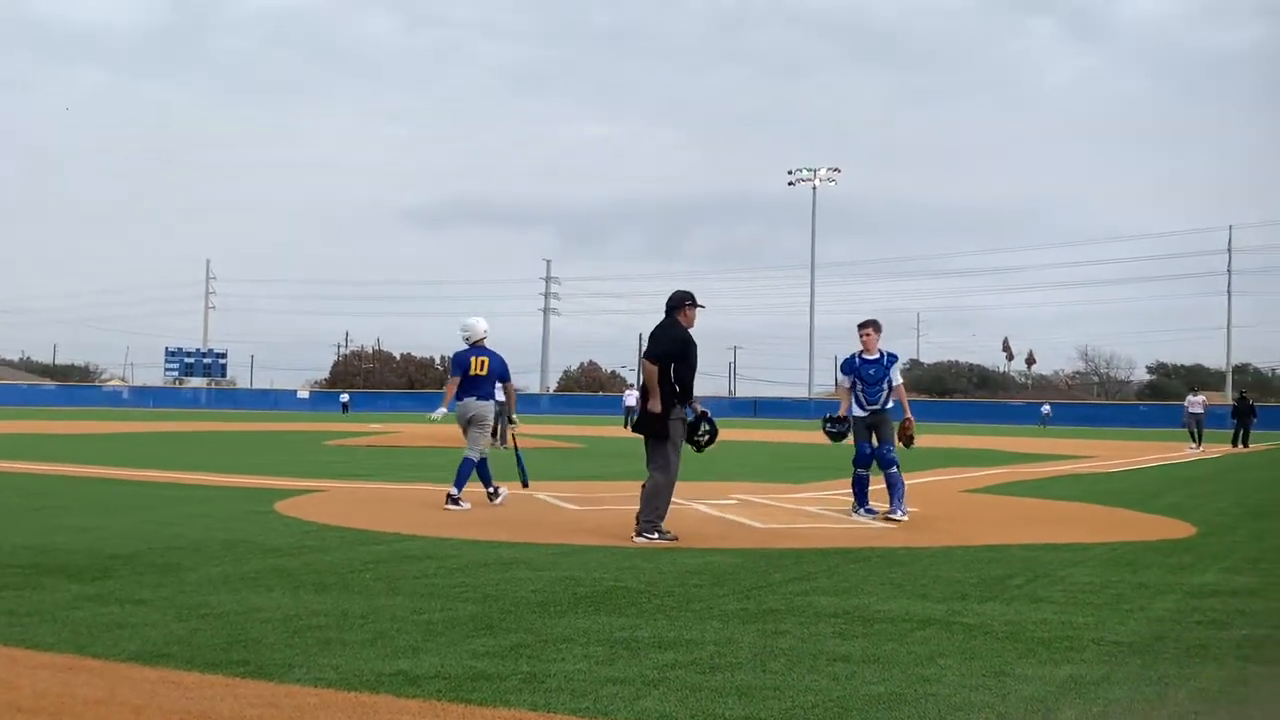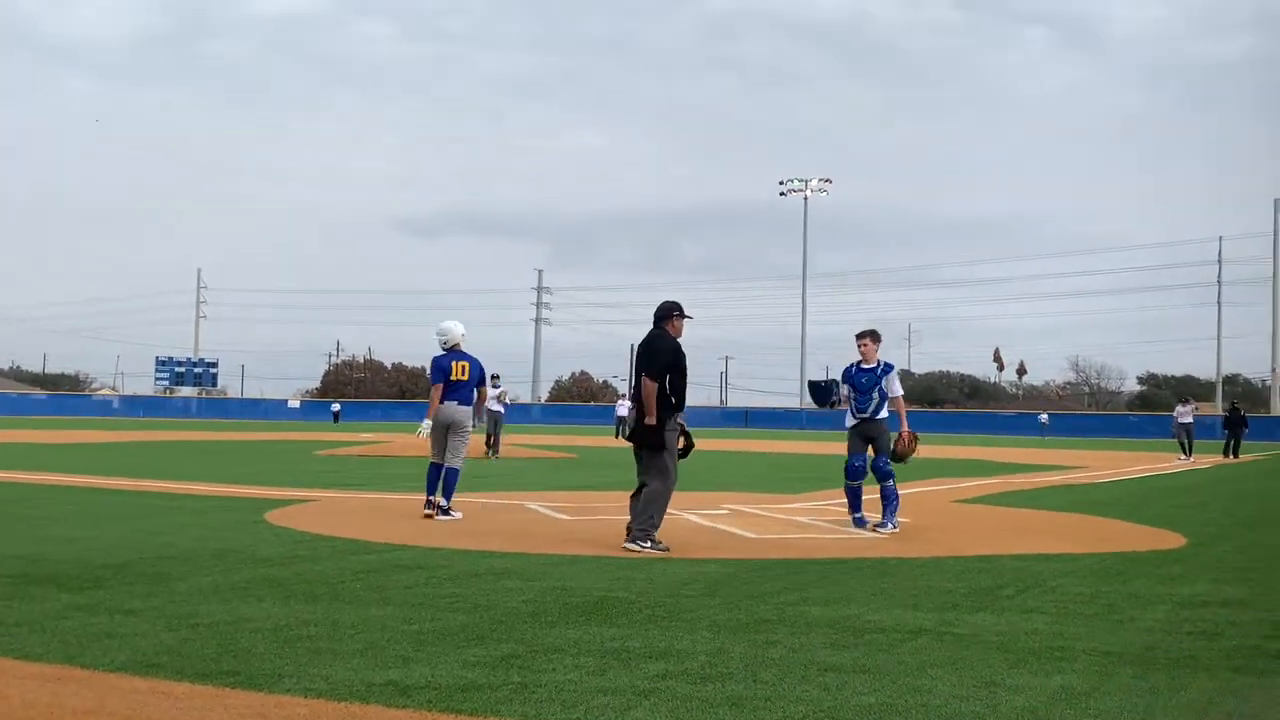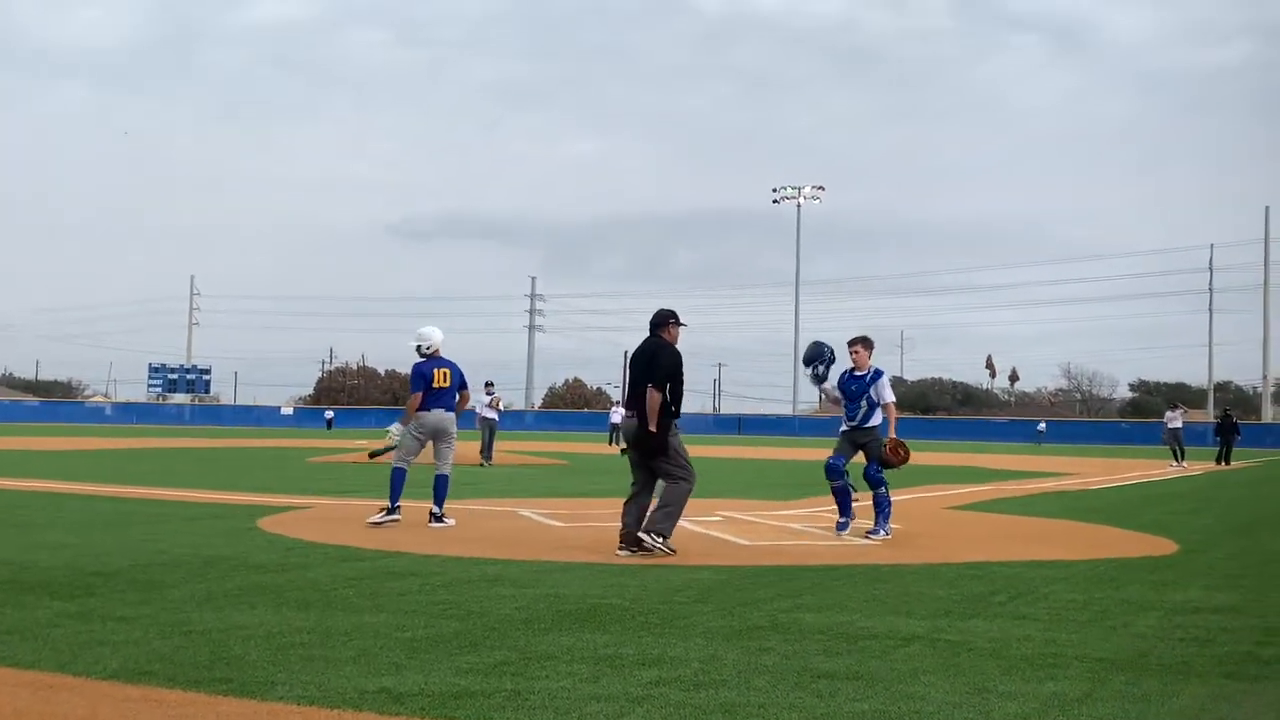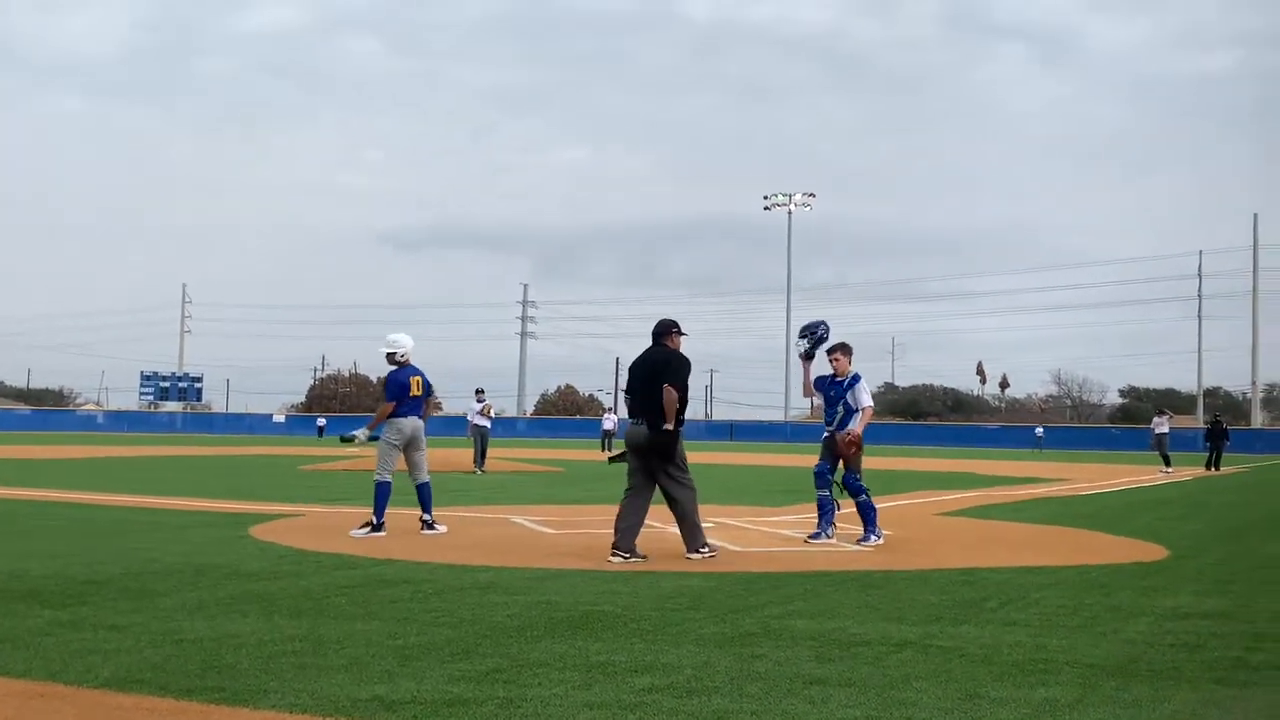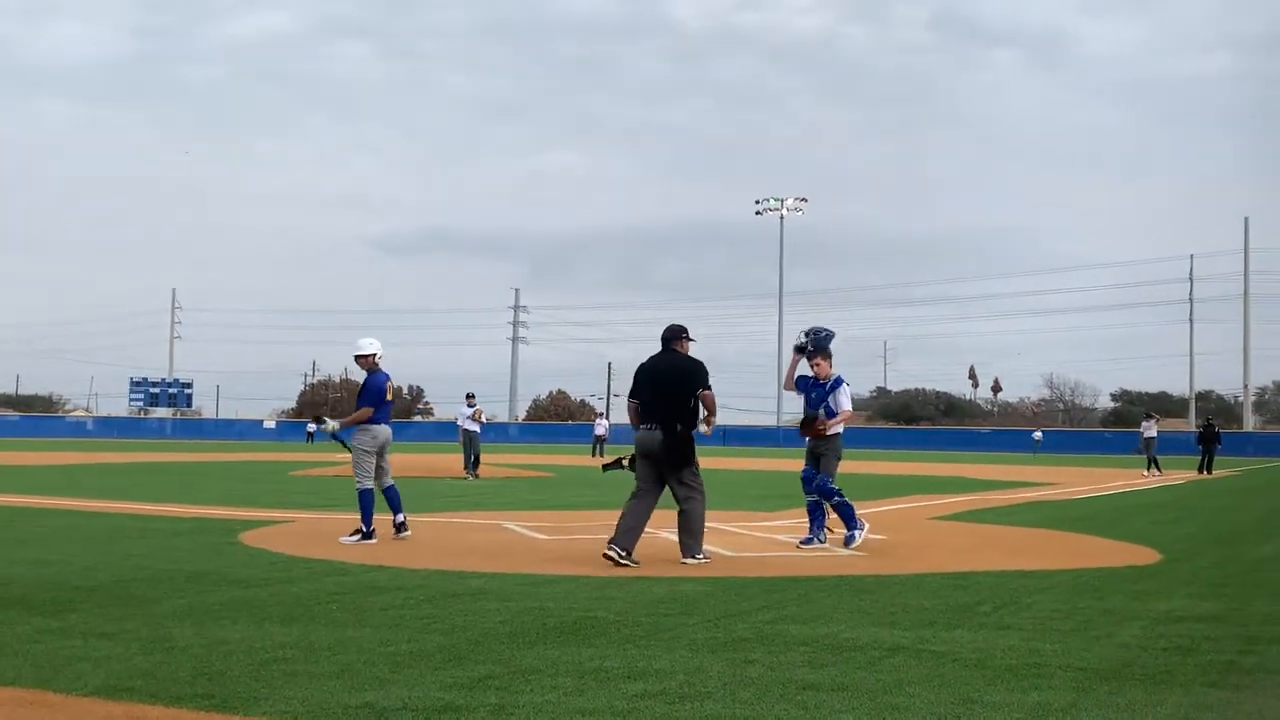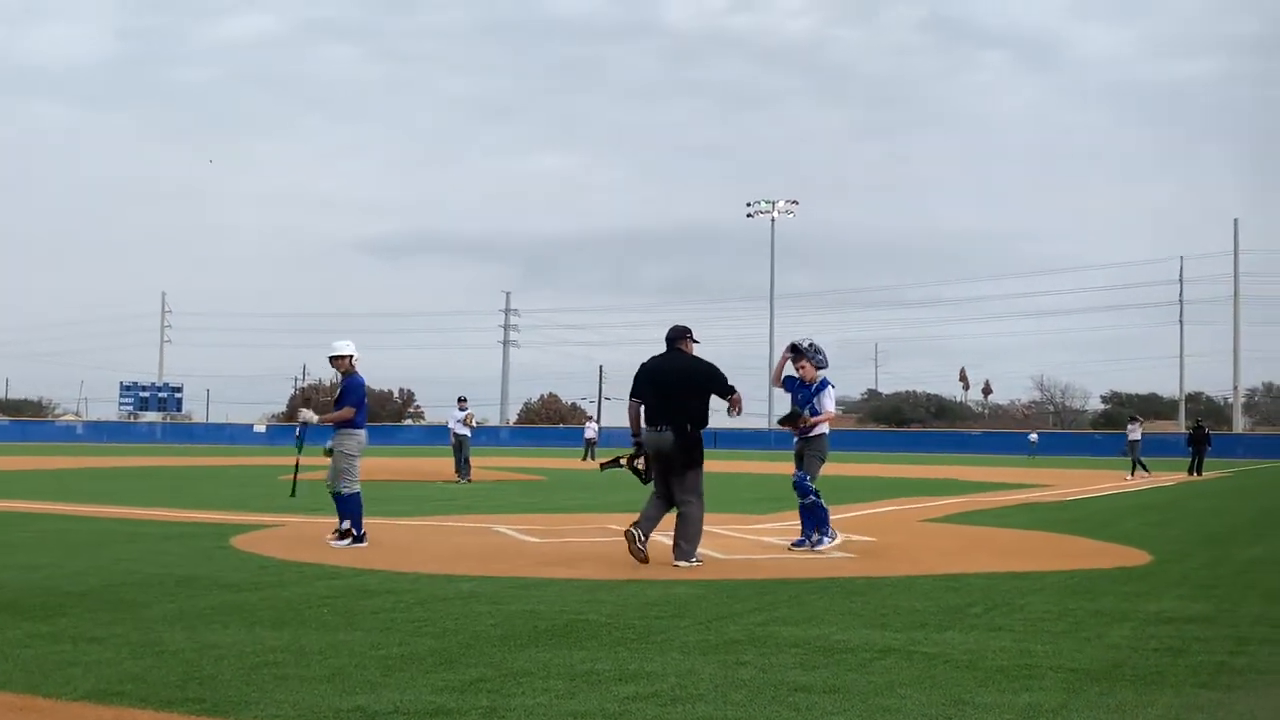
dt=0.2s
person 1, frame 1
left shoulder: (670, 332)
right shoulder: (673, 332)
right elbow: (648, 362)
left wrist: (691, 402)
right wrist: (654, 399)
left hip: (664, 410)
right hip: (665, 411)
left knee: (661, 469)
right knee: (663, 470)
left ankle: (647, 523)
right ankle: (648, 529)
person 1, frame 2
left shoulder: (651, 341)
right shoulder: (666, 344)
right elbow: (649, 380)
left wrist: (673, 415)
right wrist: (652, 415)
left hip: (649, 419)
right hip: (658, 422)
left knee: (648, 478)
right knee: (661, 479)
left ankle: (637, 533)
right ankle: (641, 537)
person 1, frame 3
left shoulder: (641, 350)
right shoulder: (667, 352)
right elbow: (654, 391)
right wrist: (652, 426)
left hip: (633, 423)
right hip: (656, 426)
left knee: (641, 484)
right knee: (683, 478)
left ankle: (629, 541)
right ankle: (655, 532)
person 1, frame 4
left shoulder: (639, 360)
right shoulder: (677, 359)
left elbow: (628, 398)
right elbow: (670, 391)
right wrist: (670, 423)
left hip: (634, 431)
right hip: (660, 433)
left knee: (636, 491)
right knee: (682, 489)
left ankle: (622, 548)
right ankle: (697, 546)
person 1, frame 5
left shoulder: (645, 366)
right shoulder: (691, 364)
left elbow: (632, 405)
right elbow: (705, 393)
left wrist: (641, 432)
right wrist: (711, 416)
left hip: (646, 437)
right hip: (674, 440)
left knee: (642, 495)
right knee: (692, 495)
left ankle: (619, 546)
right ankle: (693, 551)
person 1, frame 6
left shoulder: (649, 366)
right shoulder: (700, 367)
left elbow: (634, 404)
right elbow: (733, 396)
left wrist: (637, 436)
right wrist: (736, 407)
left hip: (653, 437)
right hip: (683, 439)
left knee: (662, 493)
right knee: (690, 499)
left ankle: (639, 529)
right ankle: (685, 554)
person 2, frame 1
left shoulder: (890, 360)
right shoulder: (852, 363)
left elbow: (897, 387)
right elbow: (846, 390)
left wrist: (907, 413)
right wrist: (842, 412)
left hip: (883, 415)
right hip: (860, 417)
left knee: (887, 457)
right knee: (863, 458)
left ankle: (897, 506)
right ankle: (860, 504)
person 2, frame 2
left shoulder: (887, 370)
right shoulder: (851, 371)
left elbow: (897, 399)
right elbow: (846, 398)
left wrist: (904, 426)
left hip: (879, 425)
right hip: (856, 426)
left knee: (883, 469)
right knee: (854, 468)
left ankle: (890, 518)
right ankle: (856, 511)
person 2, frame 3
left shoulder: (878, 376)
right shoulder: (845, 377)
left elbow: (889, 405)
right elbow: (838, 402)
left wrist: (891, 433)
right wrist: (822, 387)
left hip: (870, 433)
right hip: (848, 432)
left knee: (874, 476)
right knee: (833, 466)
left ankle: (883, 525)
right ankle: (845, 514)
person 2, frame 4
left shoulder: (856, 382)
right shoulder: (827, 381)
left elbow: (868, 409)
right elbow: (808, 393)
left wrist: (859, 429)
right wrist: (806, 368)
left hip: (849, 439)
right hip: (829, 438)
left knee: (852, 483)
right knee: (821, 478)
left ankle: (873, 531)
right ankle: (825, 529)
person 2, frame 5
left shoulder: (839, 385)
right shoulder: (810, 383)
left elbow: (847, 413)
right elbow: (788, 386)
left wrist: (831, 423)
right wrist: (795, 360)
left hip: (830, 441)
right hip: (813, 441)
left knee: (825, 485)
right knee: (809, 485)
left ankle: (855, 525)
right ankle: (817, 533)
person 2, frame 6
left shoulder: (824, 386)
right shoulder: (796, 384)
left elbow: (830, 414)
right elbow: (775, 381)
left wrist: (812, 420)
right wrist: (784, 358)
left hip: (817, 442)
right hip: (800, 442)
left knee: (804, 484)
right knee: (801, 487)
left ankle: (826, 532)
right ankle: (808, 535)
person 3, frame 1
left shoulder: (460, 356)
right shoulder: (497, 359)
left elbow: (453, 383)
right elbow: (509, 390)
left wrist: (443, 408)
right wrist: (511, 415)
left hip: (463, 406)
right hip: (484, 408)
left knee: (478, 450)
right knee: (473, 453)
left ankle: (492, 491)
right ankle: (453, 495)
person 3, frame 2
left shoulder: (439, 361)
right shoulder: (475, 363)
left elbow: (436, 391)
right elbow: (482, 394)
left wrist: (428, 419)
right wrist: (477, 416)
left hip: (442, 412)
right hip: (464, 413)
left knee: (437, 458)
right knee: (454, 461)
left ankle: (430, 502)
right ankle: (444, 507)
person 3, frame 3
left shoulder: (420, 368)
right shoulder: (454, 368)
left elbow: (415, 399)
right elbow: (465, 397)
left wrist: (400, 425)
left hip: (423, 419)
right hip: (447, 420)
left knee: (401, 462)
right knee: (443, 468)
left ankle: (393, 508)
right ankle: (437, 514)
person 3, frame 4
left shoulder: (395, 376)
right shoulder: (420, 375)
left elbow: (387, 408)
right elbow: (428, 404)
left wrist: (366, 430)
left hip: (396, 427)
right hip: (417, 426)
left knee: (383, 474)
right knee: (421, 476)
left ankle: (377, 524)
right ankle: (428, 521)
person 3, frame 5
left shoulder: (372, 380)
right shoulder: (386, 379)
left elbow: (366, 413)
left wrist: (337, 425)
left hip: (369, 433)
right hip: (384, 432)
left knee: (364, 482)
right knee: (385, 480)
left ankle: (367, 531)
right ankle: (400, 523)
person 3, frame 6
left shoulder: (353, 382)
right shoulder: (349, 381)
left elbow: (348, 413)
left wrist: (316, 419)
right wrist: (334, 441)
left hip: (349, 437)
right hip: (349, 437)
left knee: (349, 486)
right knee: (333, 484)
left ankle: (357, 534)
right ankle: (346, 527)
